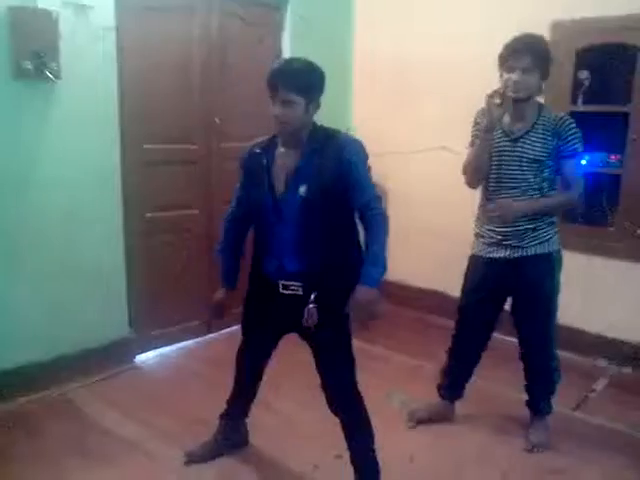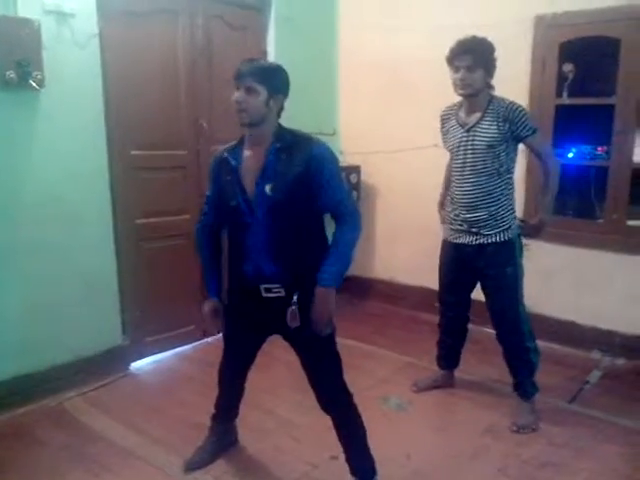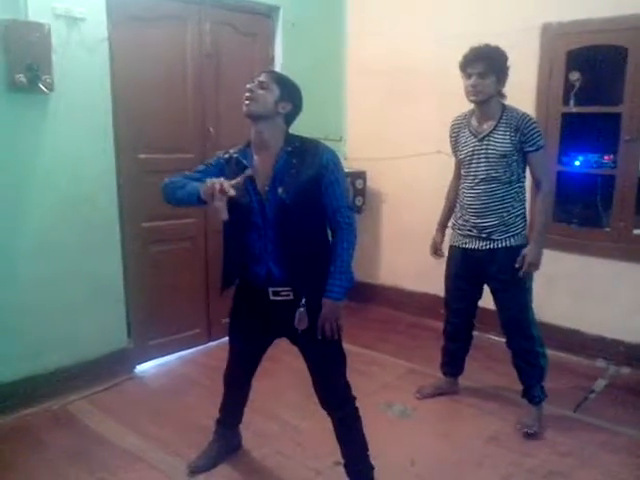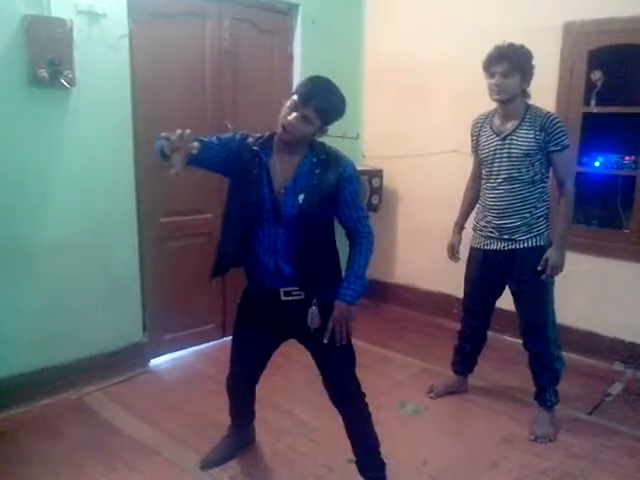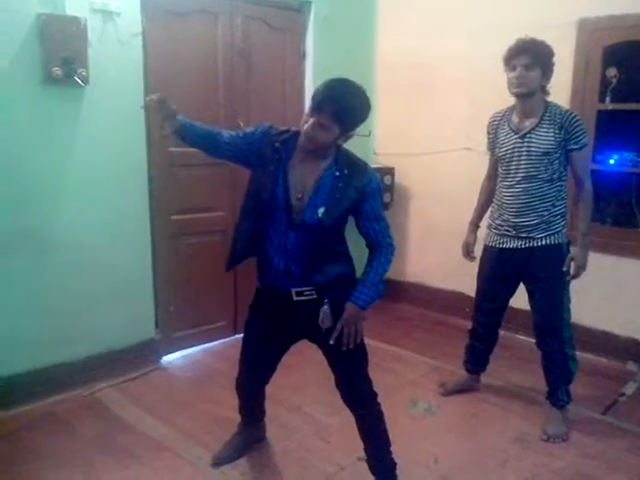
dt=1s
person 1, frame 1
left shoulder: (344, 152)
right shoulder: (257, 157)
left elbow: (374, 217)
right elbow: (237, 222)
left wrist: (369, 280)
right wrist: (226, 282)
left hip: (324, 294)
right hip: (267, 290)
left knee: (341, 389)
right knee: (248, 364)
right ankle: (231, 430)
person 1, frame 2
left shoulder: (311, 154)
right shoulder: (225, 162)
left elbow: (349, 220)
right elbow: (208, 228)
left wrist: (326, 284)
right wrist: (212, 290)
left hip: (301, 295)
right hip: (245, 295)
left knee: (331, 390)
right knee: (231, 369)
right ankle: (222, 431)
person 1, frame 3
left shoulder: (318, 159)
right shoulder: (231, 163)
left elbow: (345, 228)
right elbow: (171, 188)
left wrist: (334, 294)
right wrist: (204, 189)
left hip: (308, 298)
right hip: (252, 296)
left knee: (335, 393)
right knee: (236, 374)
right ankle: (226, 436)
person 1, frame 4
left shoulder: (337, 171)
right shoulder: (244, 151)
left elbow: (362, 237)
right elbow: (190, 146)
left wrist: (347, 298)
right wrist: (175, 146)
left hip: (316, 300)
right hip: (260, 297)
left knee: (346, 395)
right knee: (239, 378)
right ankle: (241, 430)
person 1, frame 5
left shoulder: (359, 180)
right shoulder: (269, 144)
left elbow: (382, 246)
right elbow: (219, 141)
left wrist: (360, 300)
right wrist: (176, 122)
left hip: (329, 300)
right hip: (273, 297)
left knee: (359, 395)
right knee: (249, 379)
right ankle: (252, 429)
person 2, frame 1
left shoulder: (561, 128)
right shoulder: (486, 118)
left elbow: (574, 193)
right elbow: (473, 179)
left wrist: (524, 206)
right wrist: (490, 125)
left hip: (537, 253)
right hip: (488, 249)
left knee: (537, 339)
right knee: (469, 331)
left ankle: (539, 414)
right ankle: (446, 402)
person 2, frame 2
left shoulder: (510, 114)
right shoulder: (447, 117)
left elbow: (549, 163)
left wrist: (541, 215)
left hip: (499, 239)
right hip: (455, 237)
left knee: (509, 319)
right knee: (451, 309)
left ankle: (526, 395)
right ankle: (446, 371)
person 2, frame 3
left shoulder: (522, 125)
right shoulder: (458, 127)
left elbow: (543, 185)
left wrist: (535, 242)
right wrist: (441, 227)
left hip: (507, 246)
right hip: (463, 244)
left knee: (518, 326)
right knee: (456, 317)
left ankle: (534, 400)
right ankle: (450, 378)
person 2, frame 4
left shoulder: (547, 125)
right shoulder: (480, 125)
left elbow: (566, 187)
left wrist: (558, 244)
right wrist: (458, 226)
left hip: (530, 246)
right hip: (485, 243)
left knee: (538, 328)
right knee: (473, 316)
left ankle: (546, 404)
right ankle: (460, 376)
person 2, frame 5
left shoulder: (566, 123)
right shoulder: (497, 123)
left elbow: (583, 185)
left wrist: (581, 243)
right wrist: (473, 226)
left hip: (547, 245)
right hip: (499, 242)
left knee: (552, 328)
right knee: (484, 314)
left ankle: (558, 404)
right ankle: (472, 375)
